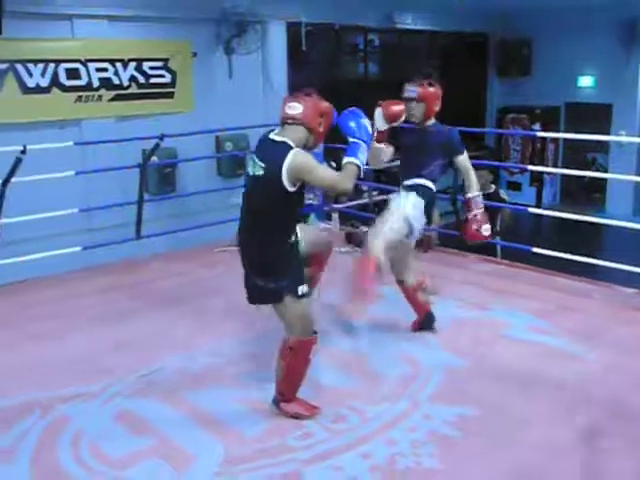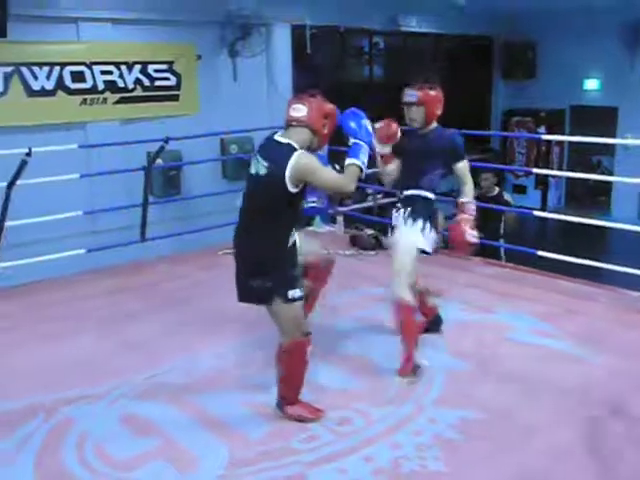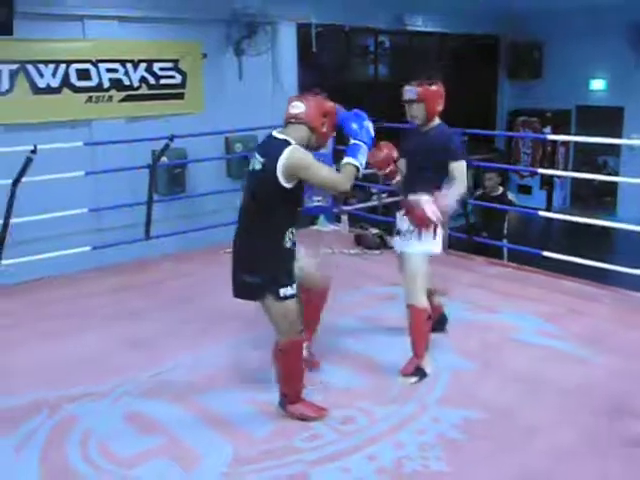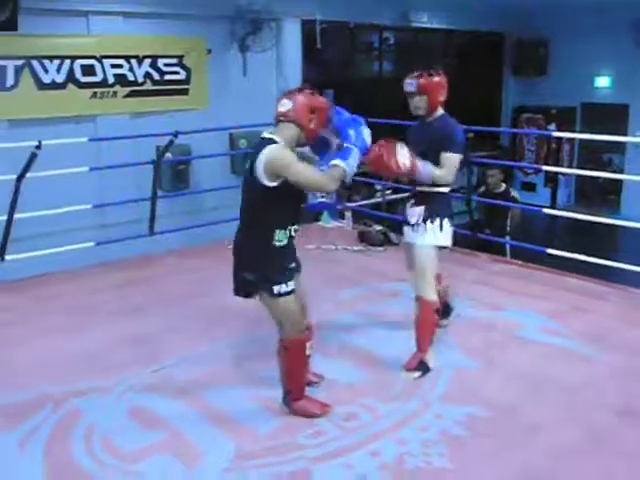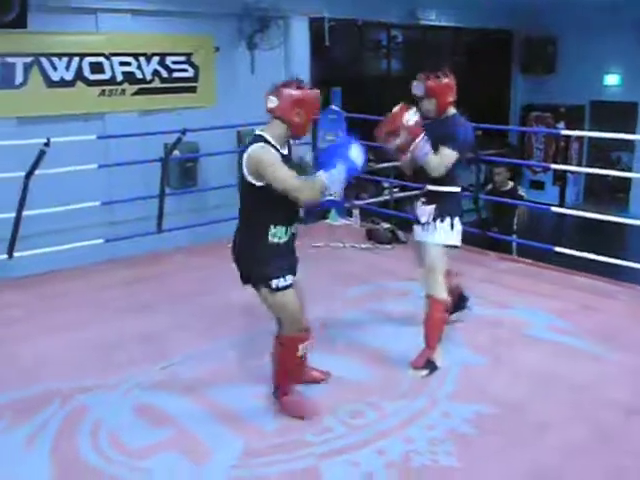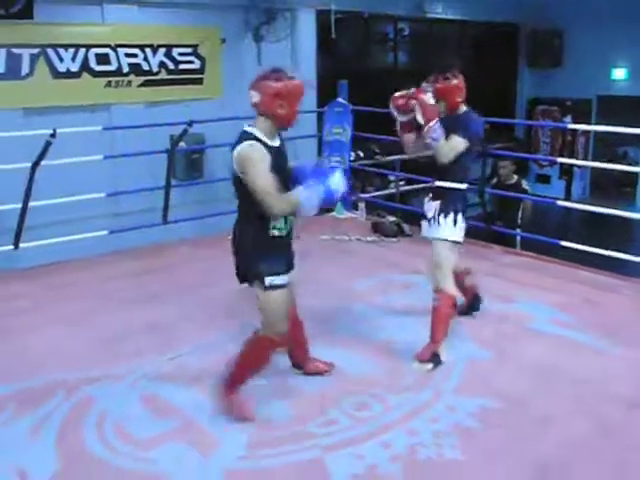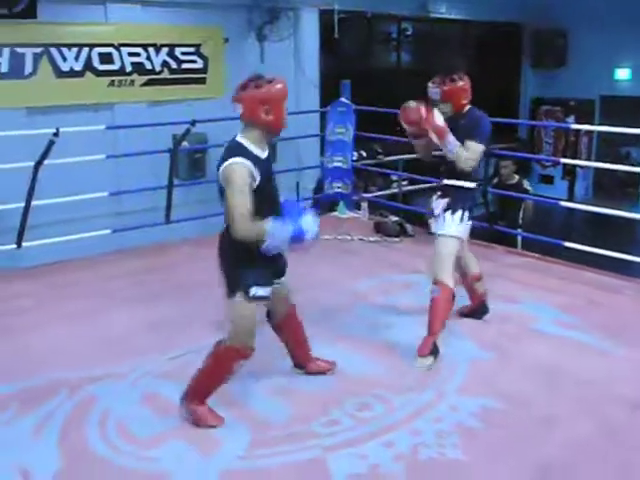
dt=0.1s
person 1, frame 1
left shoulder: (269, 143)
right shoulder: (296, 159)
right elbow: (341, 183)
right wrist: (358, 144)
left hip: (269, 239)
right hip: (272, 255)
left knee: (322, 241)
right knee: (300, 332)
right ankle: (285, 398)
person 1, frame 2
left shoulder: (272, 145)
right shoulder: (299, 160)
right elbow: (345, 185)
right wrist: (360, 145)
left hip: (264, 244)
right hip: (267, 257)
left knee: (321, 261)
right knee: (294, 334)
left ankle: (293, 330)
right ankle: (289, 400)
person 1, frame 3
left shoulder: (272, 142)
right shoulder: (294, 156)
right elbow: (342, 184)
right wrist: (359, 145)
left hip: (267, 244)
right hip: (264, 255)
left knee: (317, 288)
right knee: (291, 332)
left ankle: (294, 347)
right ankle: (291, 399)
person 1, frame 4
left shoulder: (279, 148)
right shoulder: (274, 155)
left elbow: (311, 180)
right elbow: (325, 182)
left wrist: (340, 153)
right wrist: (352, 150)
left hip: (278, 249)
right hip: (262, 256)
left knee: (297, 315)
right knee: (295, 326)
left ankle: (296, 371)
right ankle: (296, 396)
person 1, frame 5
left shoulder: (277, 146)
right shoulder: (260, 153)
left elbow: (298, 186)
right elbow: (304, 194)
left wrist: (333, 171)
right wrist: (343, 164)
left hip: (278, 245)
right hip: (261, 252)
left knee: (293, 315)
right knee: (294, 323)
left ankle: (297, 368)
right ankle: (284, 391)
person 1, frame 6
left shoulder: (271, 140)
right shoulder: (248, 150)
right elbow: (277, 205)
left wrist: (314, 186)
right wrist: (322, 189)
left hip: (277, 242)
right hip: (259, 248)
left knee: (287, 307)
right knee: (275, 327)
left ankle: (302, 360)
right ankle: (231, 386)
person 1, frame 7
left shoulder: (259, 148)
right shoulder: (238, 164)
right elbow: (243, 229)
left wrist: (285, 224)
right wrist: (291, 229)
left hip: (263, 253)
right hip: (245, 258)
left knee: (283, 308)
right knee: (241, 339)
left ankle: (304, 360)
right ankle: (195, 398)
person 2, frame 1
left shoulder: (446, 135)
right shoulder: (402, 133)
left elbow: (468, 172)
right elbow: (377, 162)
left wrist: (476, 210)
right wrist: (381, 130)
left hip: (418, 196)
right hip: (403, 198)
left knee: (378, 240)
right knee: (401, 266)
left ankle: (361, 294)
right ankle: (425, 314)
person 2, frame 2
left shoulder: (449, 139)
right shoulder: (407, 139)
left elbow: (466, 180)
right elbow: (389, 178)
left wrist: (466, 216)
right wrist: (383, 151)
left hip: (419, 211)
right hip: (404, 208)
left knee: (399, 282)
right knee: (407, 275)
left ankle: (410, 356)
right ankle: (431, 317)
person 2, frame 3
left shoulder: (448, 138)
right shoulder: (409, 137)
left elbow: (460, 184)
right elbow: (403, 180)
left wrist: (437, 205)
right wrist: (387, 169)
left hip: (426, 219)
right hip: (407, 214)
left knee: (414, 288)
right knee: (411, 275)
left ankle: (420, 359)
right ankle: (436, 314)
person 2, frame 4
left shoulder: (450, 128)
right shoulder: (416, 127)
left elbow: (446, 176)
left wrist: (411, 166)
right wrist: (388, 162)
left hip: (435, 207)
right hip: (416, 204)
left knee: (423, 279)
right knee: (418, 266)
left ankle: (423, 354)
right ankle: (443, 305)
person 2, frame 5
left shoulder: (459, 127)
right shoulder: (430, 124)
left elbow: (436, 169)
right elbow: (411, 168)
left wrist: (415, 136)
right wrist: (396, 143)
left hip: (445, 206)
right hip: (427, 202)
left knee: (433, 277)
right knee: (431, 263)
left ankle: (431, 352)
right ankle: (457, 296)
person 2, frame 6
left shoulder: (470, 122)
right shoulder: (442, 118)
left elbow: (444, 155)
right elbow: (412, 149)
left wrist: (429, 119)
right wrist: (404, 119)
left hip: (450, 201)
right hip: (437, 197)
left knee: (440, 273)
right knee: (445, 258)
left ankle: (433, 348)
right ankle: (472, 297)
person 2, frame 7
left shoulder: (478, 122)
right shoulder: (449, 120)
left elbow: (467, 162)
right elbow: (424, 153)
left wrist: (441, 134)
right wrist: (415, 129)
left hip: (458, 199)
right hip: (446, 194)
left knee: (442, 270)
right knee: (460, 255)
left ankle: (431, 340)
right ankle: (479, 303)
